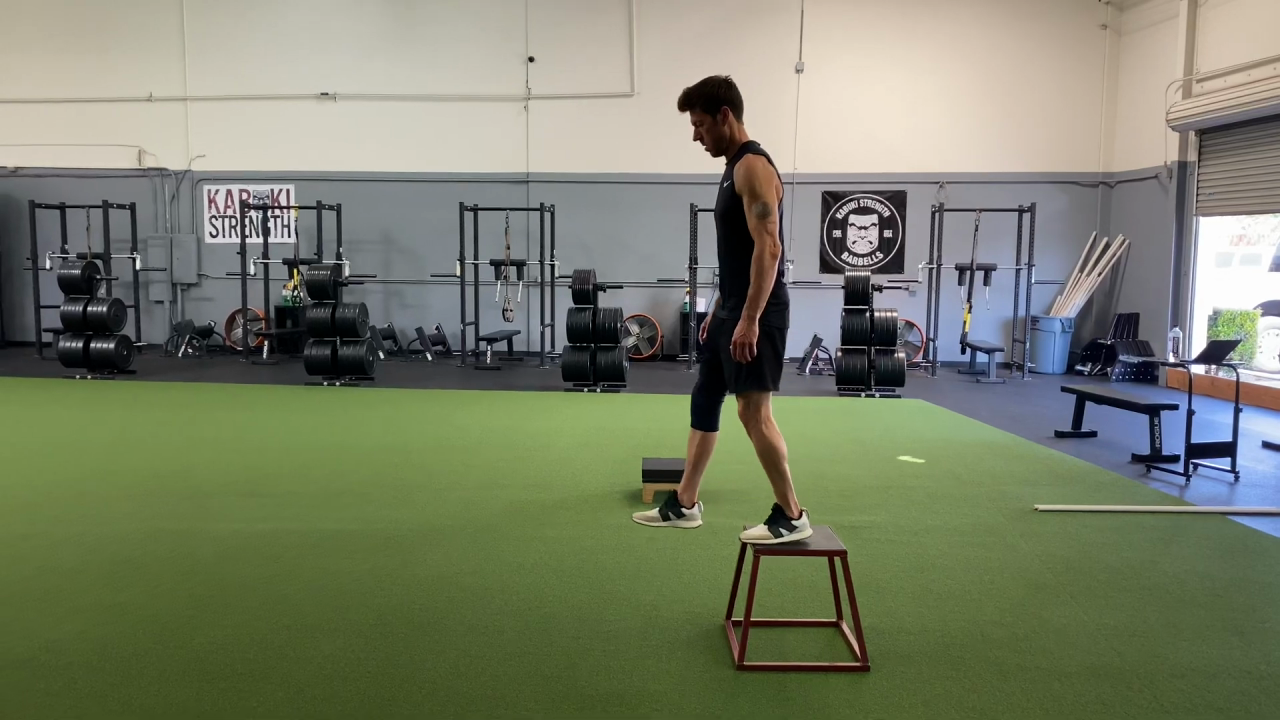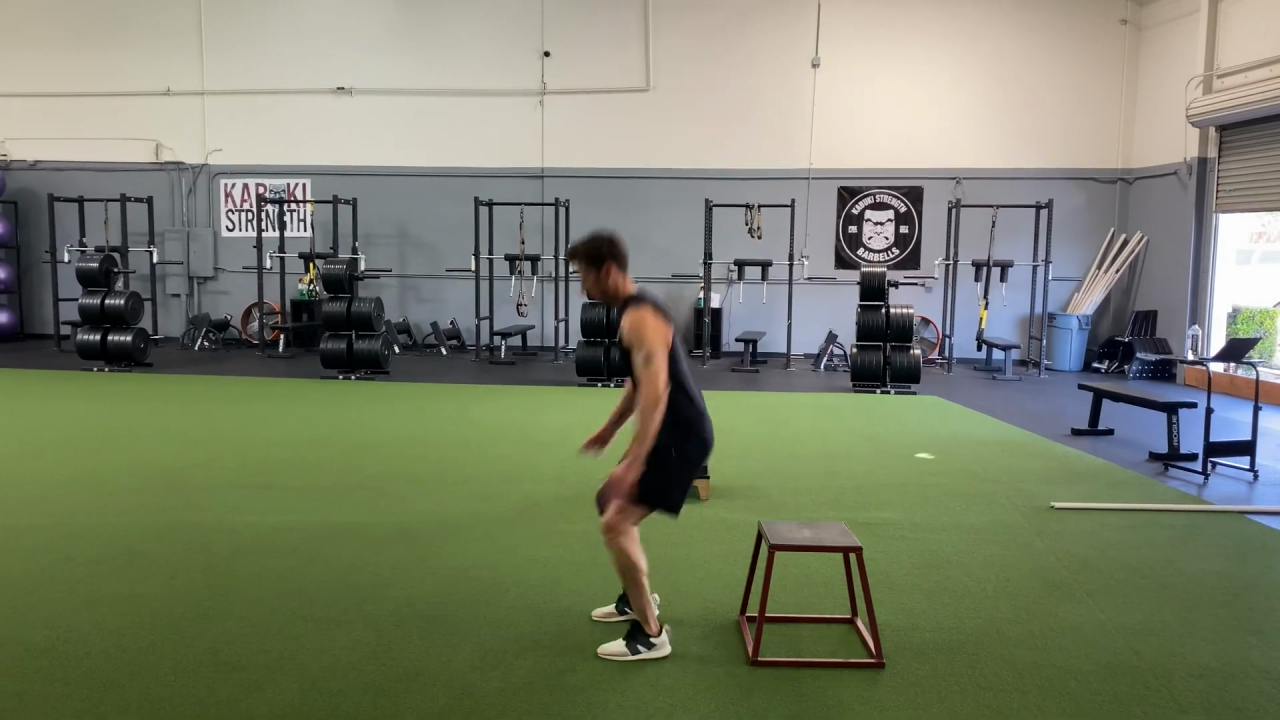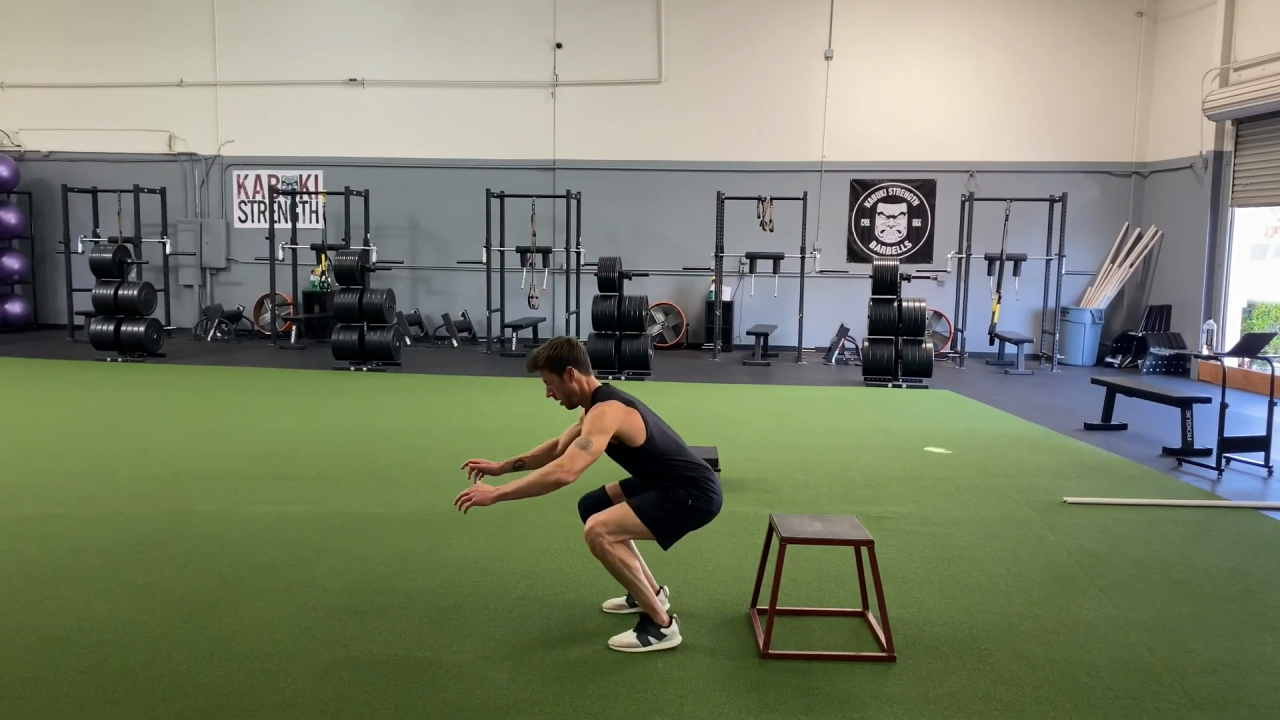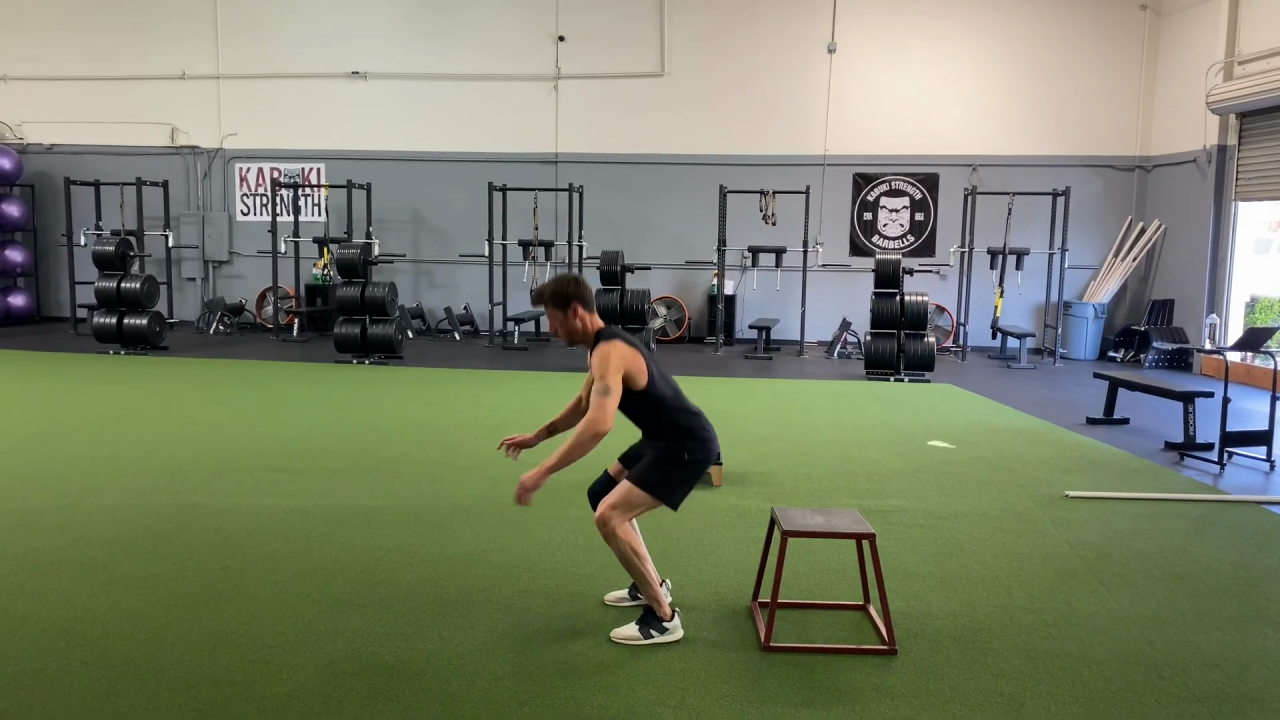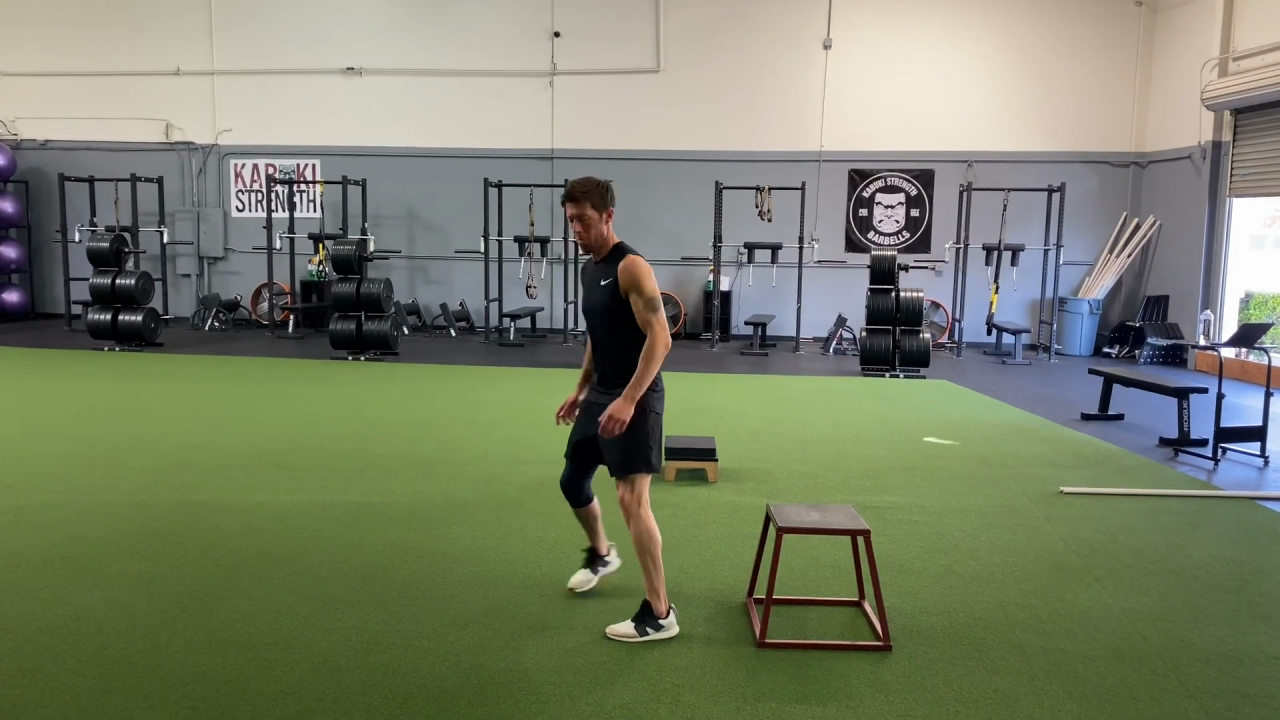
dt=0.7s
person 1, frame 1
left shoulder: (753, 166)
right shoulder: (734, 168)
left elbow: (769, 249)
left wrist: (749, 320)
right wrist: (719, 312)
left hip: (756, 313)
right hip: (731, 311)
left knee: (754, 413)
right knee: (704, 401)
left ankle: (791, 516)
right ankle: (683, 504)
person 1, frame 2
left shoulder: (638, 318)
right shoulder: (637, 311)
left elbow: (655, 392)
left wrist: (632, 464)
right wrist: (609, 429)
left hip: (679, 440)
right hip: (672, 433)
left knee: (616, 523)
right knee: (611, 502)
left ankle: (650, 634)
right ankle: (633, 598)
person 1, frame 3
left shoulder: (606, 412)
right shoulder: (602, 403)
left elbow: (564, 472)
right elbow: (559, 447)
left wrist: (495, 494)
right wrist: (502, 467)
left hip: (694, 494)
right hip: (670, 481)
left knee: (598, 531)
right knee: (592, 507)
left ankle: (661, 625)
right ankle: (651, 591)
person 1, frame 4
left shoulder: (608, 352)
right shoulder: (607, 345)
left elbow: (598, 424)
right elbow: (584, 404)
left wrist: (542, 472)
right wrist: (536, 436)
left hip: (687, 445)
right hip: (667, 439)
left knee: (609, 515)
right knee: (602, 495)
left ankle: (664, 618)
right ankle: (650, 584)
person 1, frame 5
left shoulder: (631, 267)
right shoulder: (588, 269)
left elbow: (659, 338)
left wrist: (629, 398)
right wrist: (580, 389)
left hip: (633, 401)
right hip: (598, 396)
left knee: (632, 499)
right knee: (572, 483)
left ankle: (659, 613)
right ankle: (600, 553)
